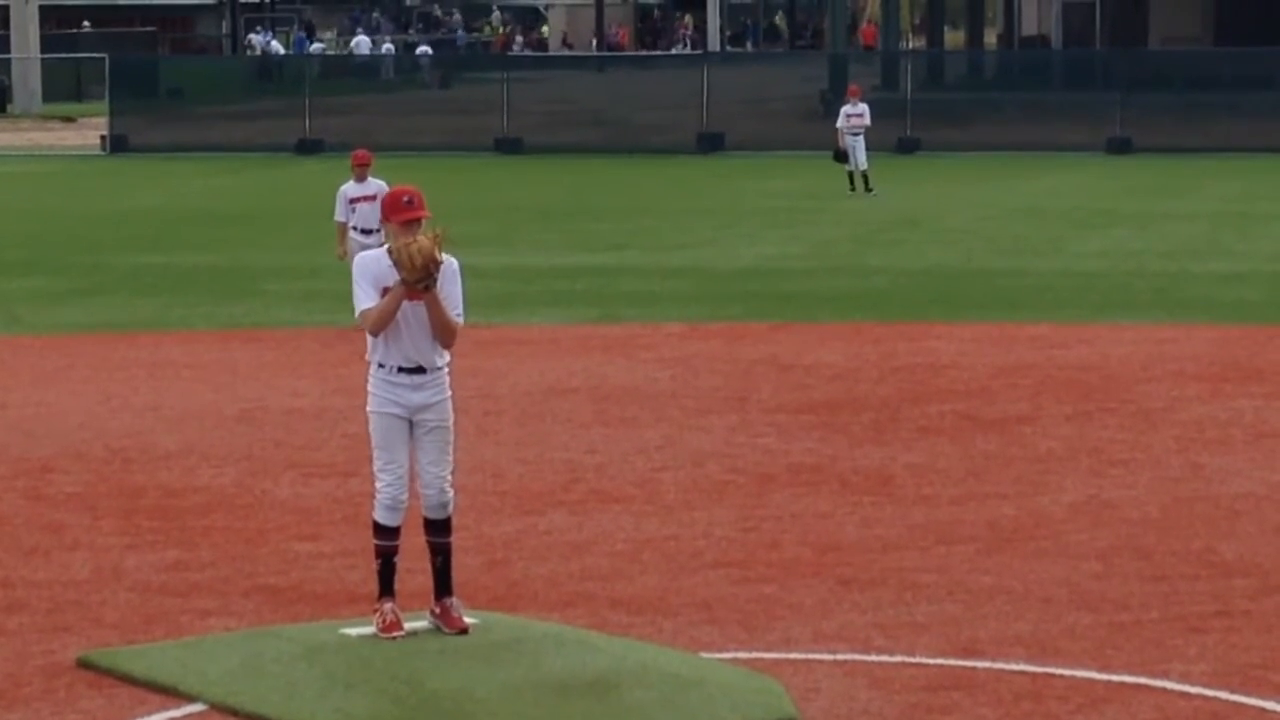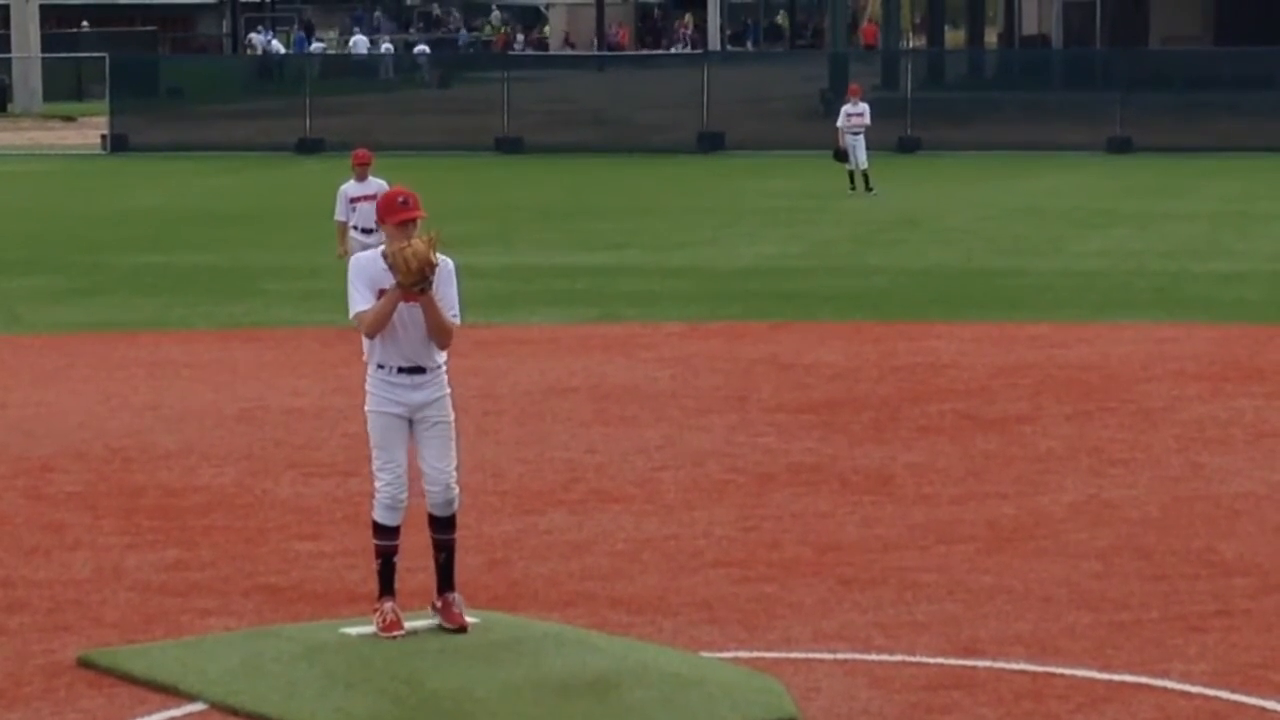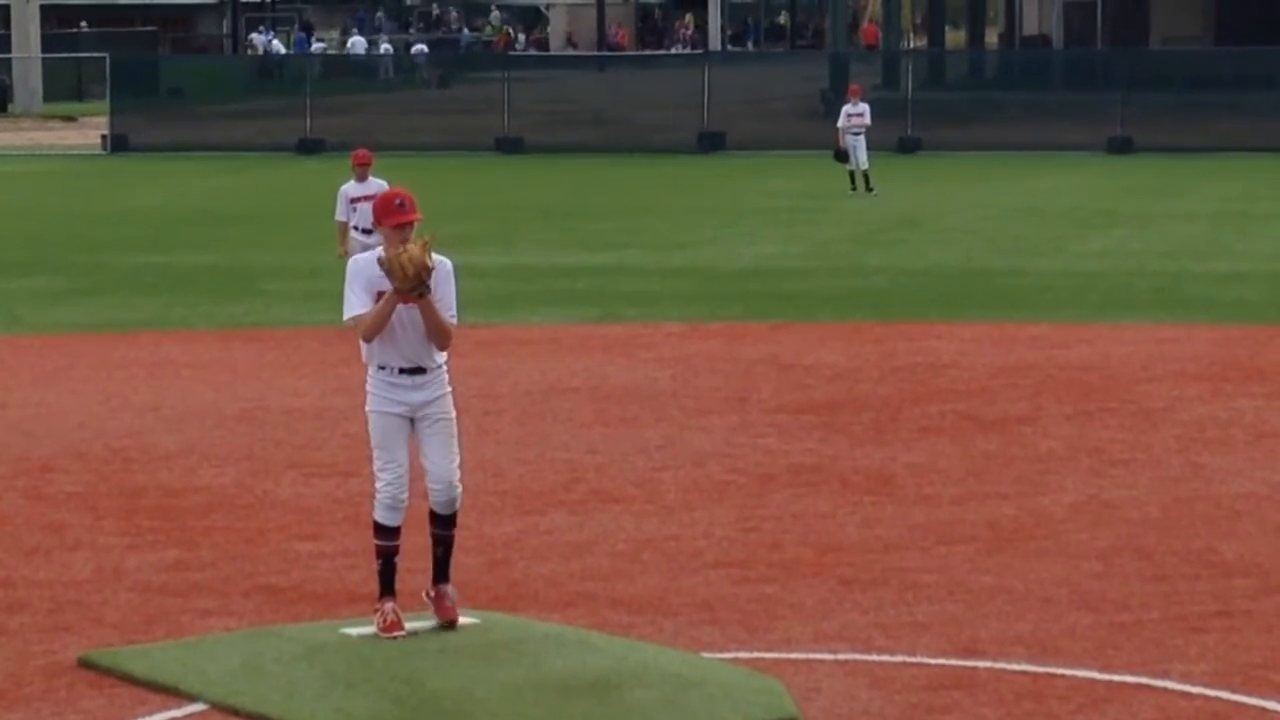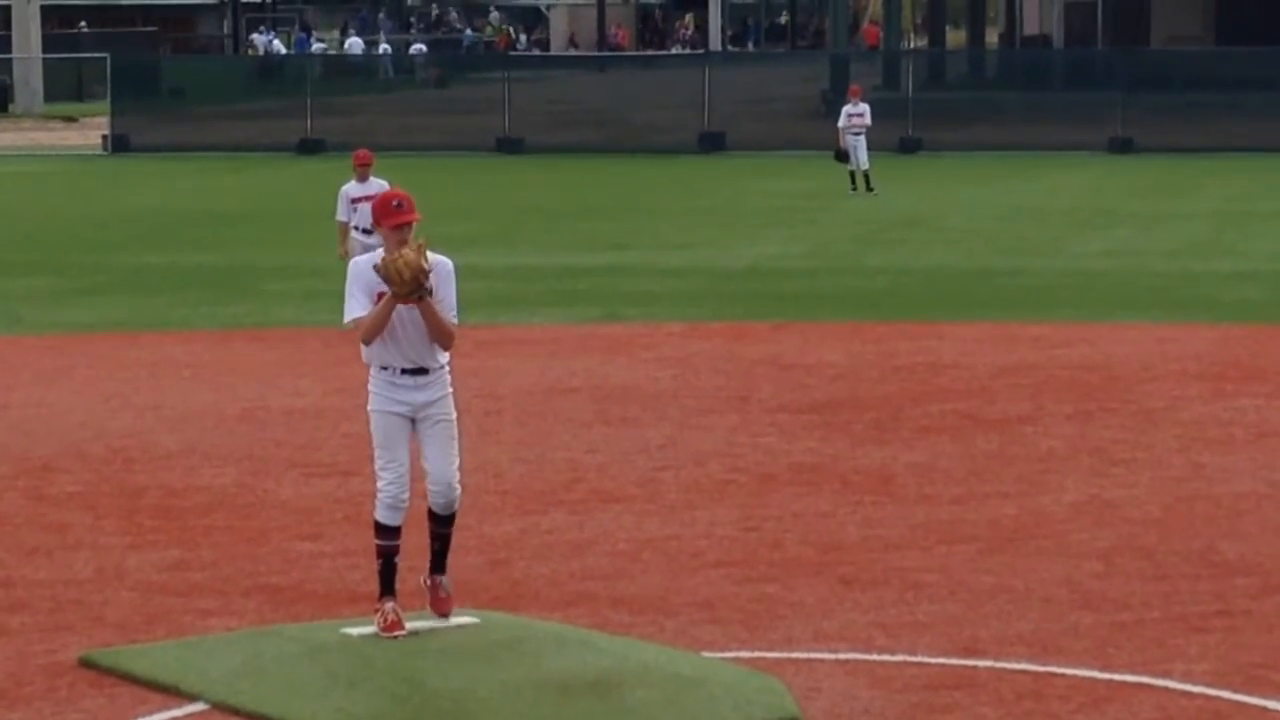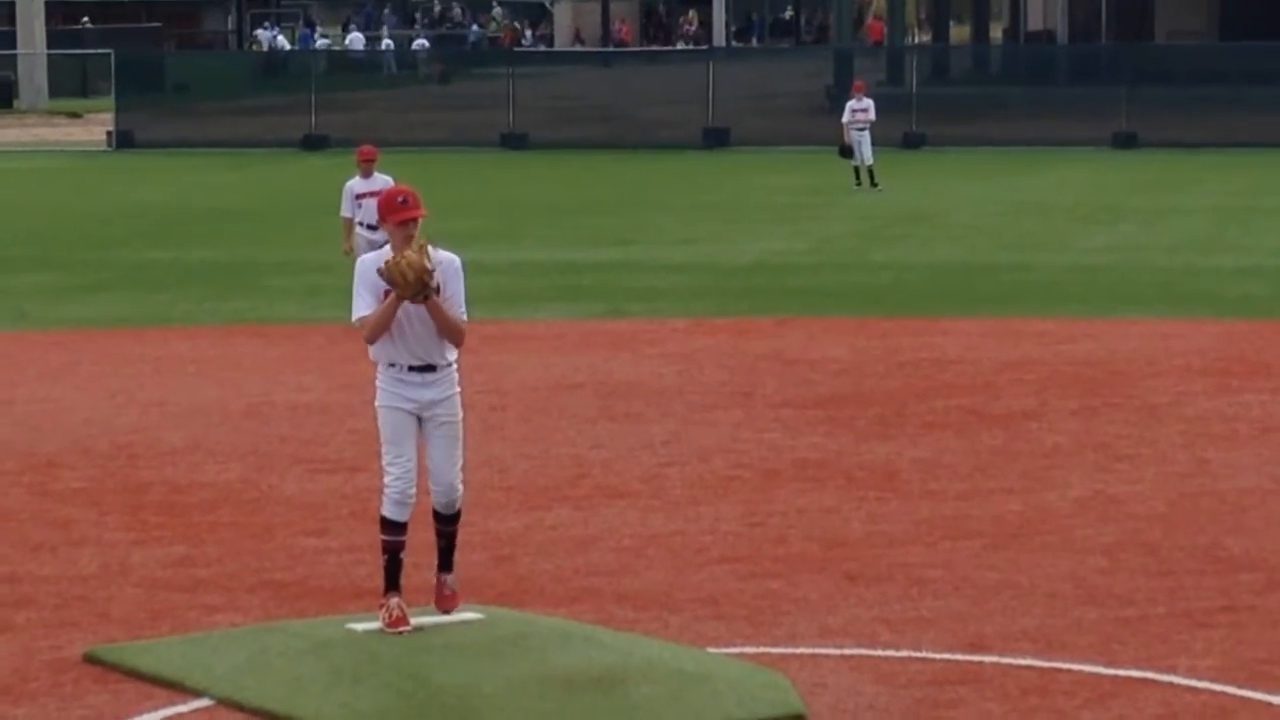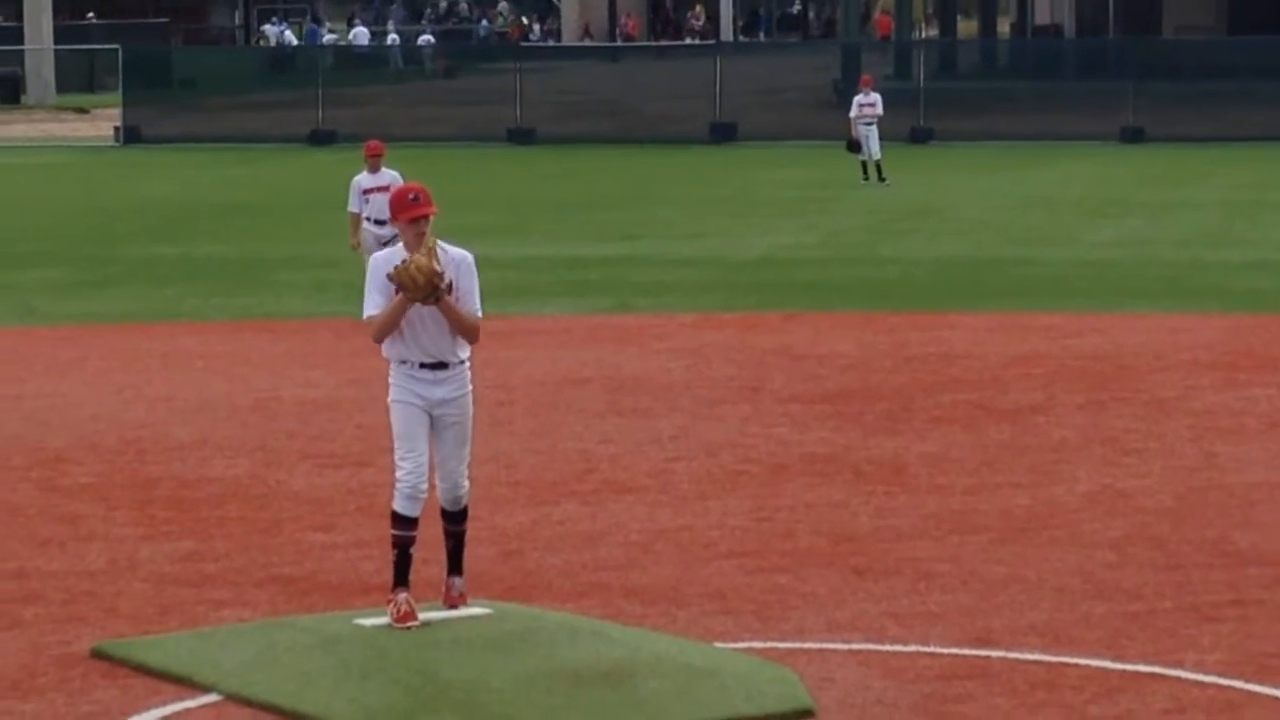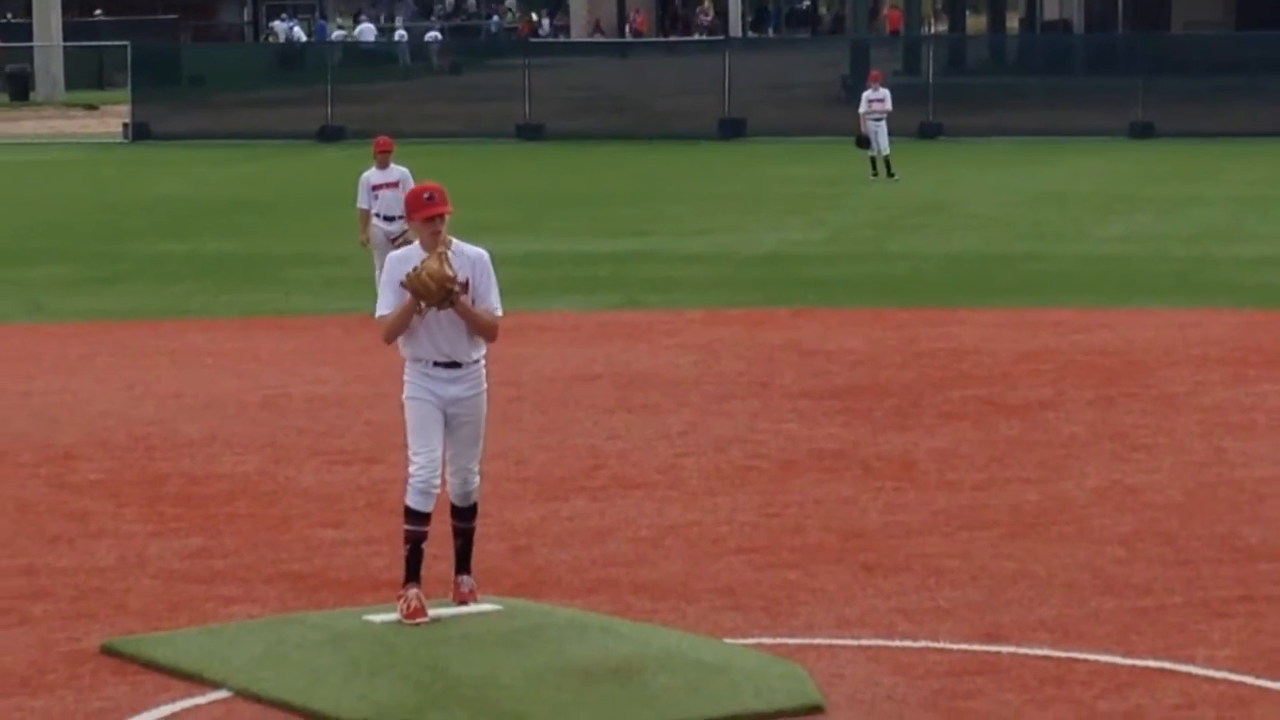
dt=0.1s
person 1, frame 1
left shoulder: (446, 266)
right shoulder: (367, 264)
left elbow: (450, 338)
right elbow: (372, 325)
left wrist: (428, 288)
right wrist: (405, 282)
left hip: (433, 387)
right hip: (388, 388)
left knee: (438, 491)
right knee: (391, 491)
left ankle: (444, 599)
right ankle: (386, 599)
person 1, frame 2
left shoulder: (442, 266)
right shoulder: (363, 266)
left elbow: (447, 339)
right elbow: (368, 327)
left wrist: (425, 291)
right wrist: (400, 285)
left hip: (432, 388)
right hip: (386, 389)
left knee: (443, 487)
right knee: (390, 492)
left ankle: (446, 595)
right ankle: (386, 598)
person 1, frame 3
left shoulder: (440, 266)
right shoulder: (361, 268)
left elbow: (446, 340)
right elbow: (365, 331)
left wrist: (423, 294)
right wrist: (398, 289)
left hip: (433, 387)
right hip: (386, 389)
left knee: (446, 484)
right knee: (391, 492)
left ankle: (441, 584)
right ankle: (387, 599)
person 1, frame 4
left shoulder: (440, 267)
right shoulder: (362, 269)
left elbow: (449, 339)
right elbow: (364, 334)
left wrist: (421, 299)
right wrist: (395, 293)
left hip: (434, 387)
right hip: (388, 390)
left knee: (445, 485)
right knee: (392, 492)
left ankle: (437, 574)
right ankle: (387, 598)
person 1, frame 5
left shoulder: (447, 264)
right shoulder: (369, 266)
left elbow: (459, 336)
right elbow: (368, 334)
left wrist: (428, 297)
right wrist: (399, 294)
left hip: (442, 385)
right hip: (396, 387)
left knee: (447, 486)
right knee: (399, 487)
left ankle: (445, 573)
right ankle: (392, 594)
person 1, frame 6
left shoulder: (460, 261)
right shoulder: (382, 264)
left elbow: (474, 332)
right elbow: (376, 333)
left wrist: (440, 298)
right wrist: (405, 295)
left hip: (454, 382)
right hip: (407, 383)
left knee: (453, 484)
right knee: (410, 481)
left ankle: (454, 574)
right ankle: (400, 588)
person 1, frame 7
left shoulder: (476, 259)
right shoulder: (398, 263)
left elbow: (492, 331)
right elbow: (387, 333)
left wrist: (456, 300)
right wrist: (417, 299)
left hip: (468, 380)
right hip: (422, 381)
left knee: (465, 481)
right knee: (423, 477)
left ankle: (463, 572)
right ankle: (411, 584)
